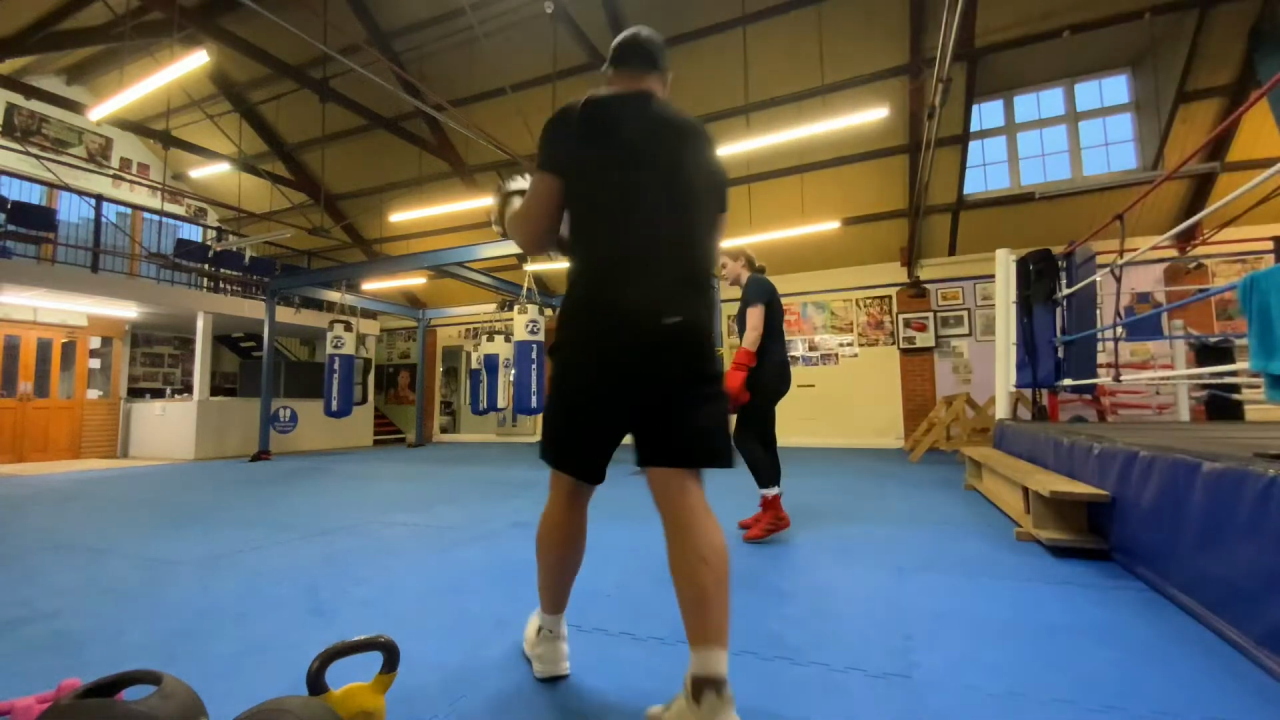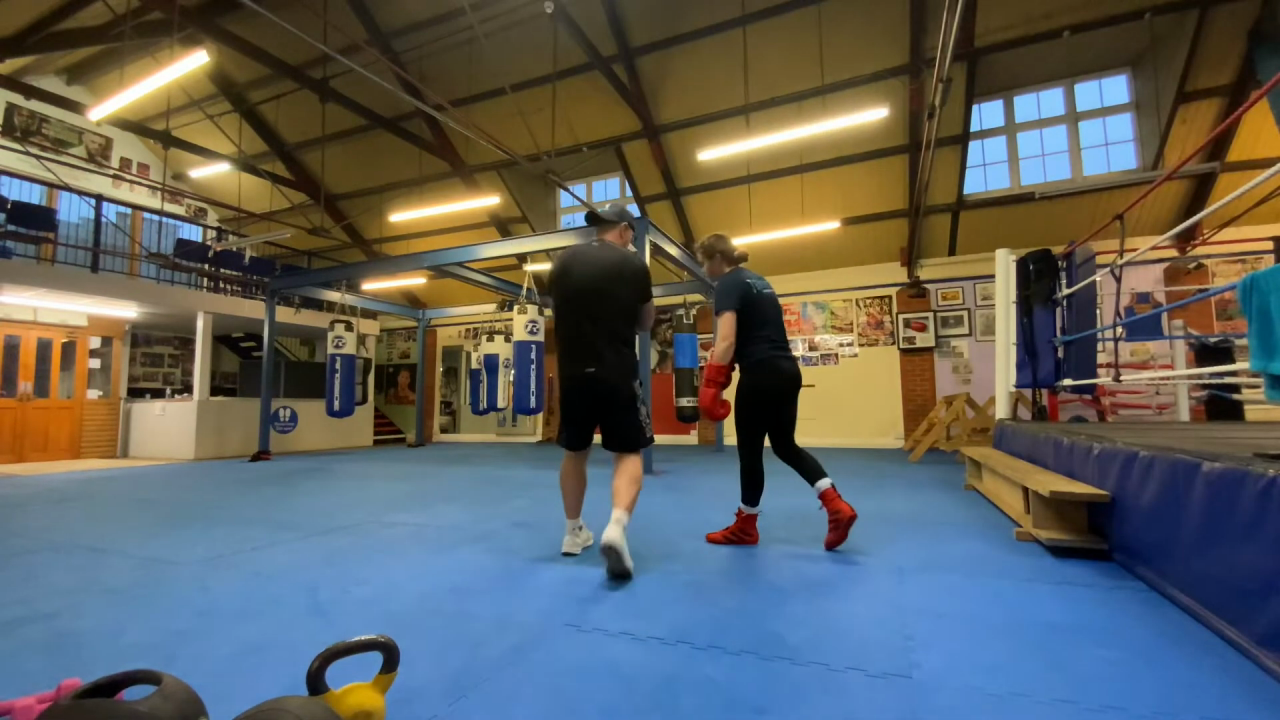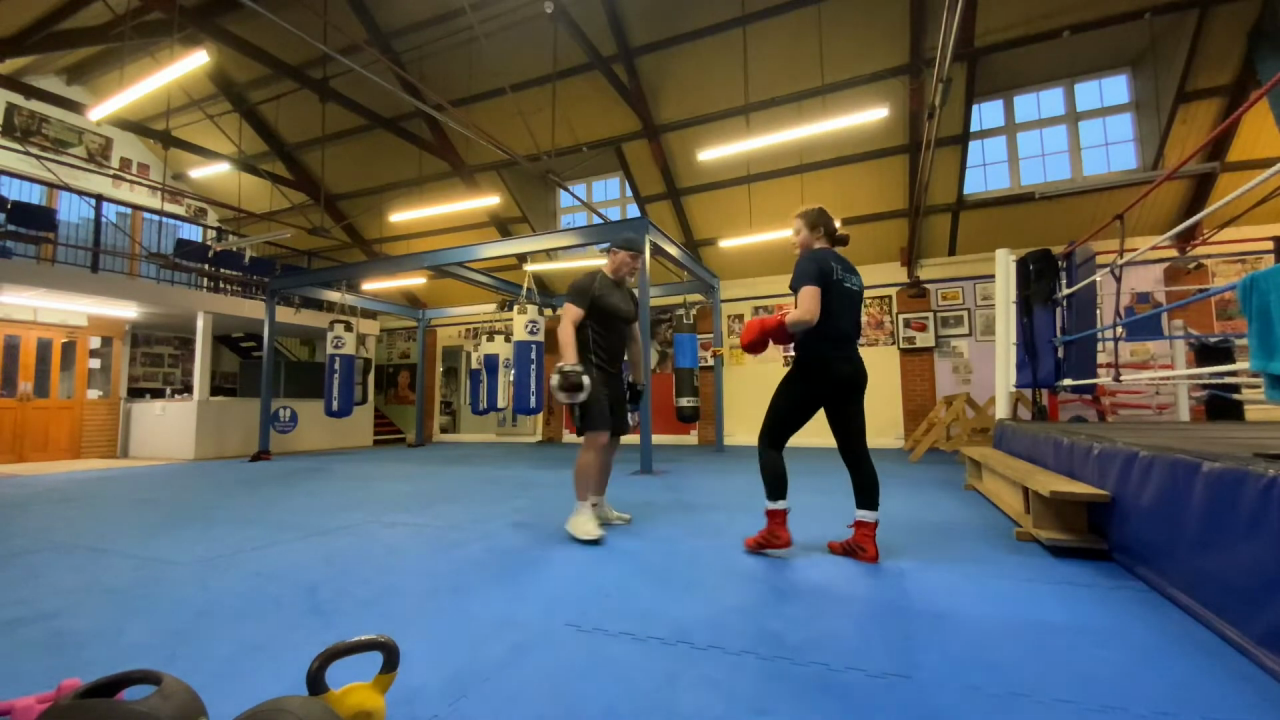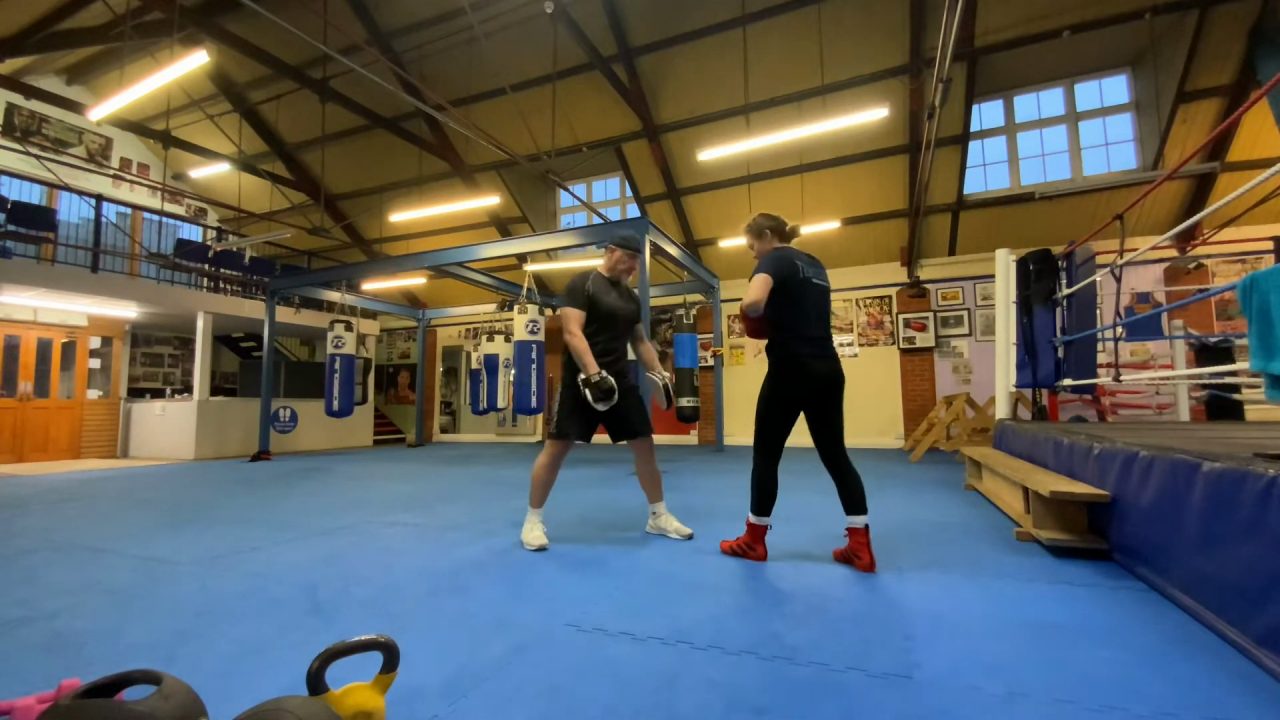
dt=1s
person 1, frame 1
left shoulder: (577, 121)
right shoulder: (698, 141)
left elbow: (533, 235)
left wrist: (511, 215)
left hip: (599, 326)
right hip: (686, 328)
left knee: (569, 488)
right knee: (682, 495)
left ankle: (550, 632)
person 1, frame 2
left shoulder: (563, 262)
right shoulder: (633, 265)
right elbow: (645, 323)
left hip: (573, 372)
right hip: (617, 372)
left knee: (575, 453)
right knee: (630, 455)
left ankle: (574, 533)
right ankle: (615, 531)
person 1, frame 3
left shoulder: (628, 295)
right shoulder: (588, 285)
left elbow: (633, 339)
right elbow: (566, 324)
left wrist: (637, 378)
right wrist: (568, 364)
left hip: (613, 375)
right hip: (587, 374)
left knee: (611, 441)
right knee: (596, 439)
left ankle: (597, 506)
right ankle: (581, 514)
person 1, frame 4
left shoulder: (630, 297)
right shoulder: (582, 285)
left elbow: (640, 341)
right elbow: (572, 332)
left wrist: (660, 374)
right wrist: (593, 373)
left hip: (620, 380)
right hip: (584, 380)
left knee: (644, 444)
right knee: (557, 447)
left ankle: (658, 516)
right ankle: (533, 520)
person 2, frame 1
left shoulder: (755, 284)
right shoulder: (756, 288)
left elbow: (755, 331)
left wrist: (738, 370)
right wrist: (743, 374)
left hip: (768, 372)
right hip: (769, 372)
left knee: (746, 437)
right knee: (764, 440)
left ankle: (774, 511)
right ankle: (771, 509)
person 2, frame 2
left shoulder: (727, 285)
right shoulder: (756, 280)
left elbow: (726, 340)
left wrist: (709, 384)
right wrist: (722, 368)
left hip: (761, 374)
right hip: (787, 370)
left knee: (750, 450)
right knee: (785, 445)
left ankle: (745, 527)
right ankle: (838, 506)
person 2, frame 3
left shoulder: (810, 261)
right shoulder: (848, 270)
left elbow: (807, 315)
left wrist: (767, 327)
left hip: (813, 368)
right hip: (849, 369)
left knee: (770, 441)
right knee: (855, 451)
left ankle: (776, 527)
right ankle: (864, 539)
person 2, frame 4
left shoulder: (776, 258)
right shoulder: (814, 265)
left elbow: (754, 302)
left wrist: (753, 316)
right wrist: (780, 321)
left hip: (791, 368)
right hip: (827, 368)
left knee: (766, 454)
right knee: (835, 455)
left ankle: (755, 541)
right ankle: (860, 547)
